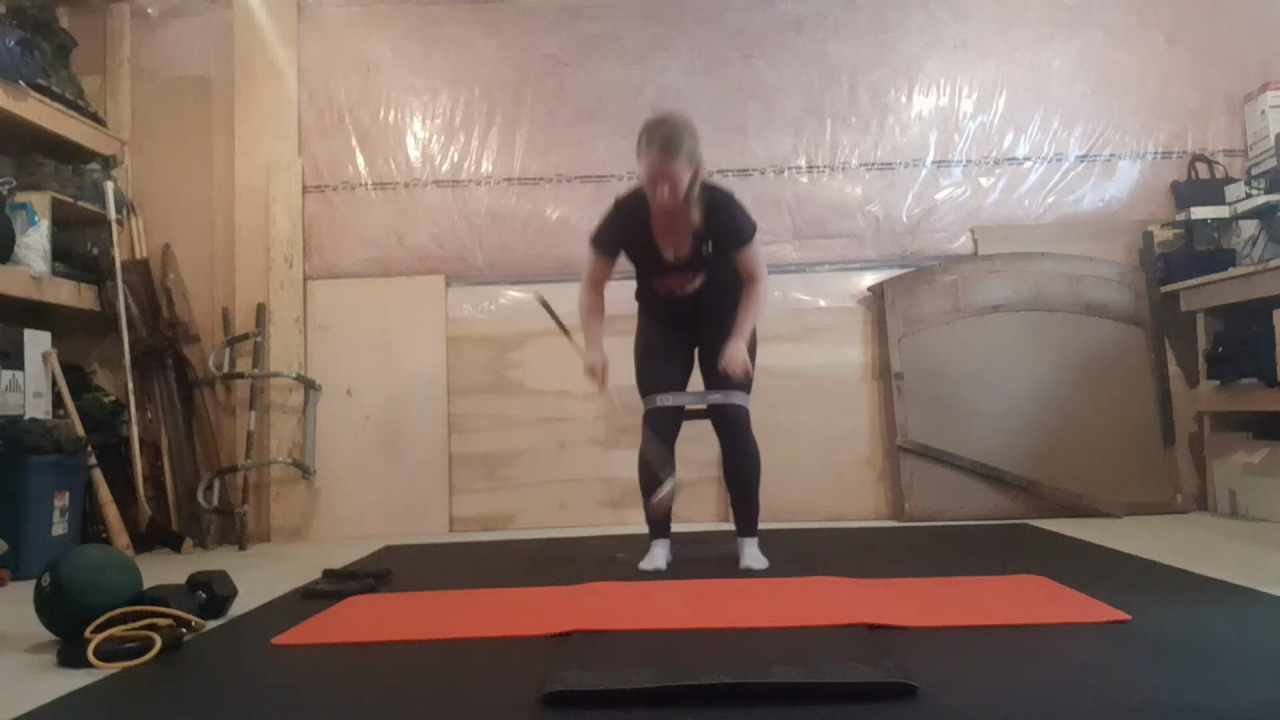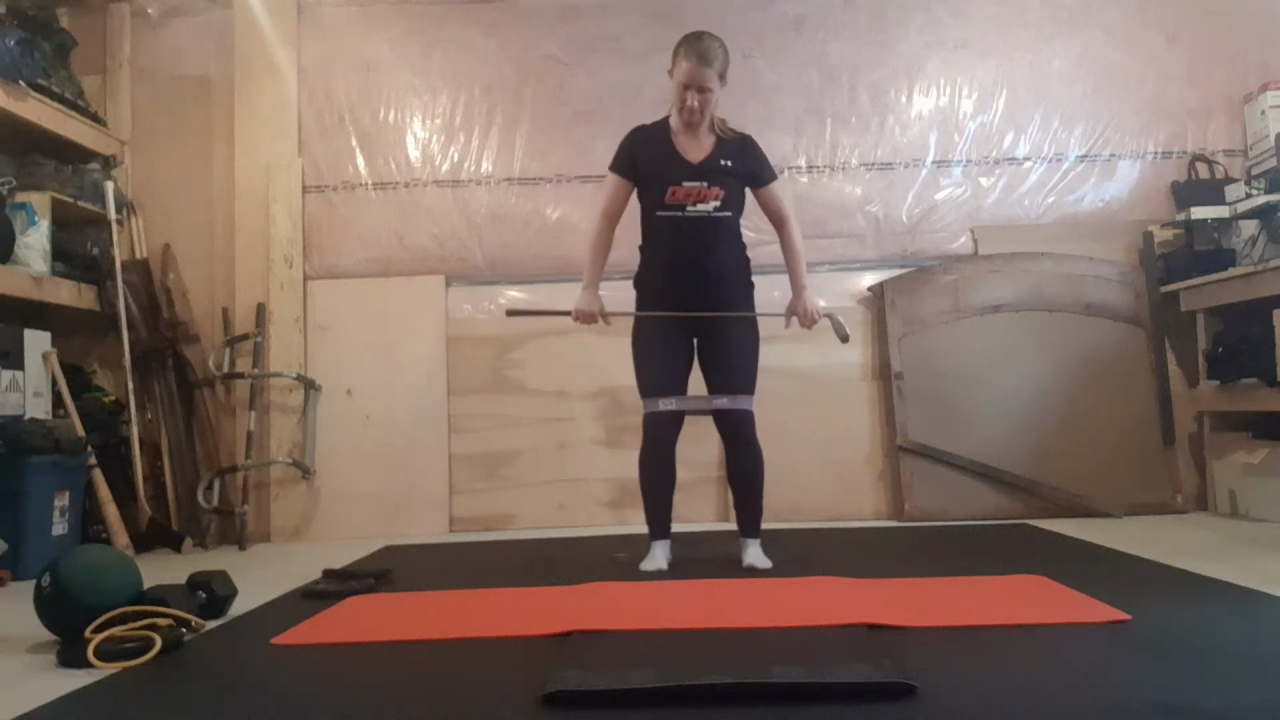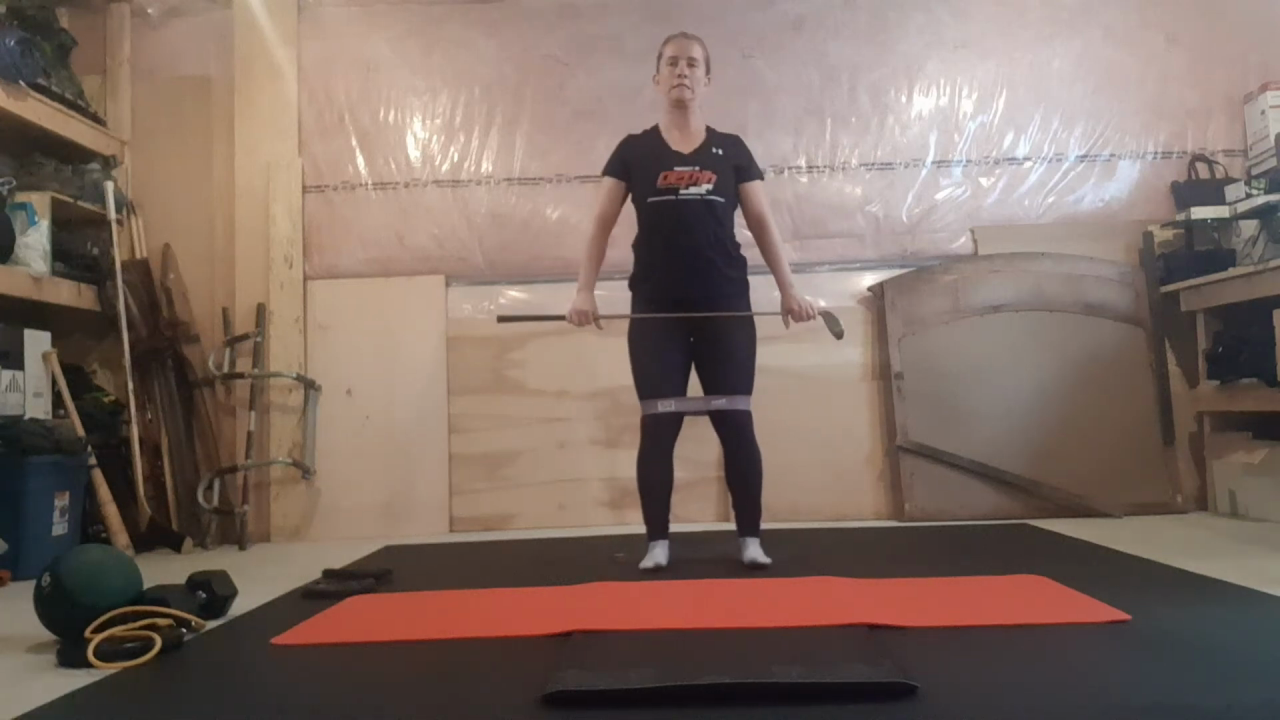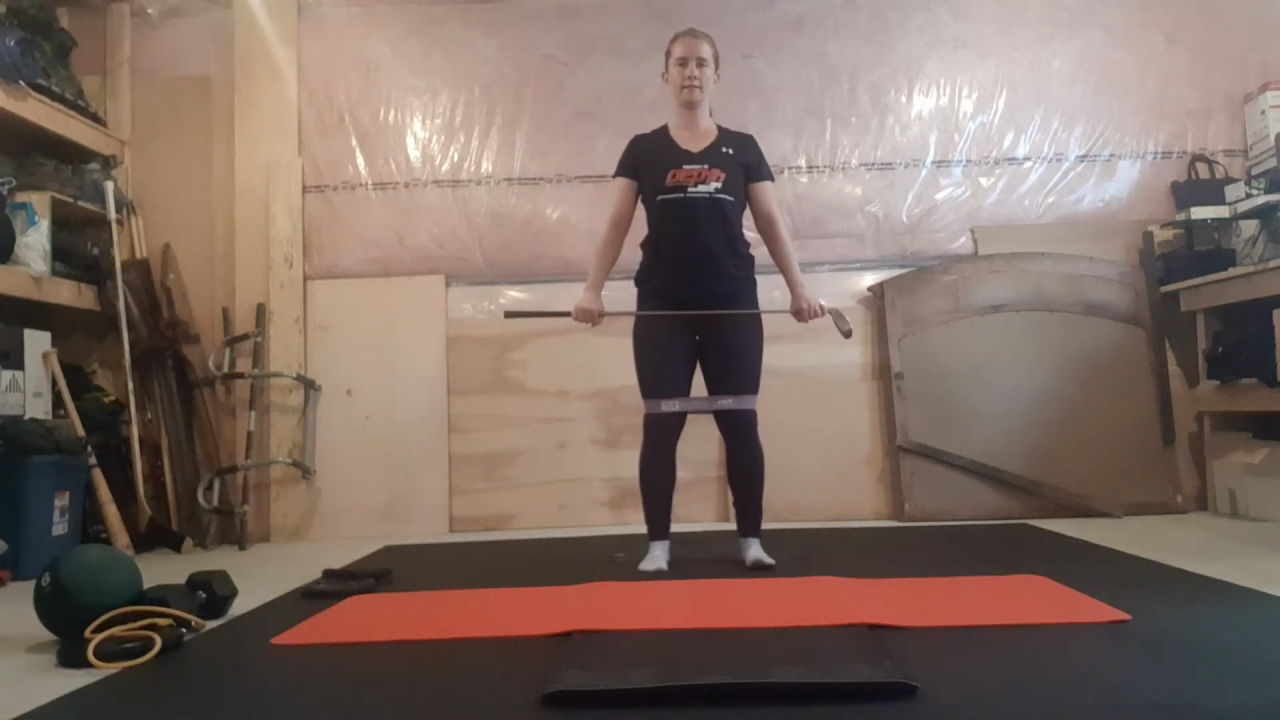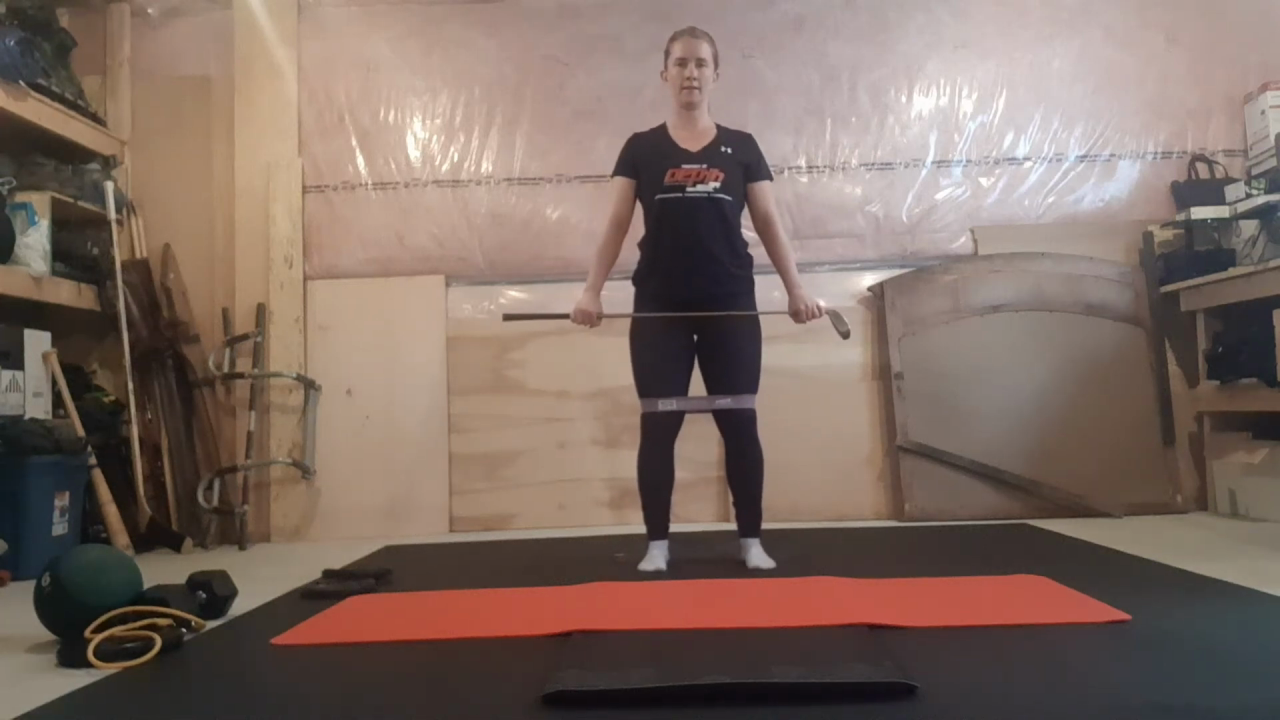
dt=1s
person 1, frame 1
left shoulder: (723, 210)
right shoulder: (624, 216)
left elbow: (754, 280)
right elbow: (592, 285)
left wrist: (739, 341)
right wrist: (593, 345)
left hip: (722, 322)
right hip: (661, 328)
left knee: (733, 421)
right knee: (659, 425)
left ankle: (748, 541)
right ankle: (659, 542)
person 1, frame 2
left shoulder: (741, 149)
right shoulder: (642, 144)
left elbow: (784, 221)
right elbow: (607, 220)
left wrist: (801, 291)
right wrist: (589, 289)
left hip: (729, 308)
right hip: (659, 308)
left knee: (738, 423)
right knee: (660, 426)
left ankle: (751, 541)
right ankle: (659, 544)
person 1, frame 3
left shoulder: (731, 148)
right shoulder: (634, 150)
left elbow: (761, 223)
right elbow: (602, 225)
left wrist: (789, 290)
right wrist: (584, 292)
left hip: (725, 307)
right hip: (656, 309)
left knee: (736, 423)
right knee: (659, 426)
left ankle: (750, 539)
right ankle: (657, 543)
person 1, frame 4
left shoulder: (742, 148)
right shoulder: (643, 149)
left elbow: (770, 223)
right elbow: (617, 224)
left wrist: (798, 289)
right wrist: (592, 289)
left hip: (732, 306)
right hip: (662, 308)
left knee: (740, 423)
right knee: (661, 426)
left ankle: (751, 540)
right ankle: (657, 544)
person 1, frame 5
left shoulder: (741, 146)
right shoulder: (641, 148)
left elbow: (768, 223)
right elbow: (617, 224)
left wrist: (797, 289)
right wrist: (591, 290)
left hip: (731, 307)
right hip: (659, 308)
left knee: (740, 424)
right knee: (658, 426)
left ankle: (752, 540)
right ankle: (657, 544)
